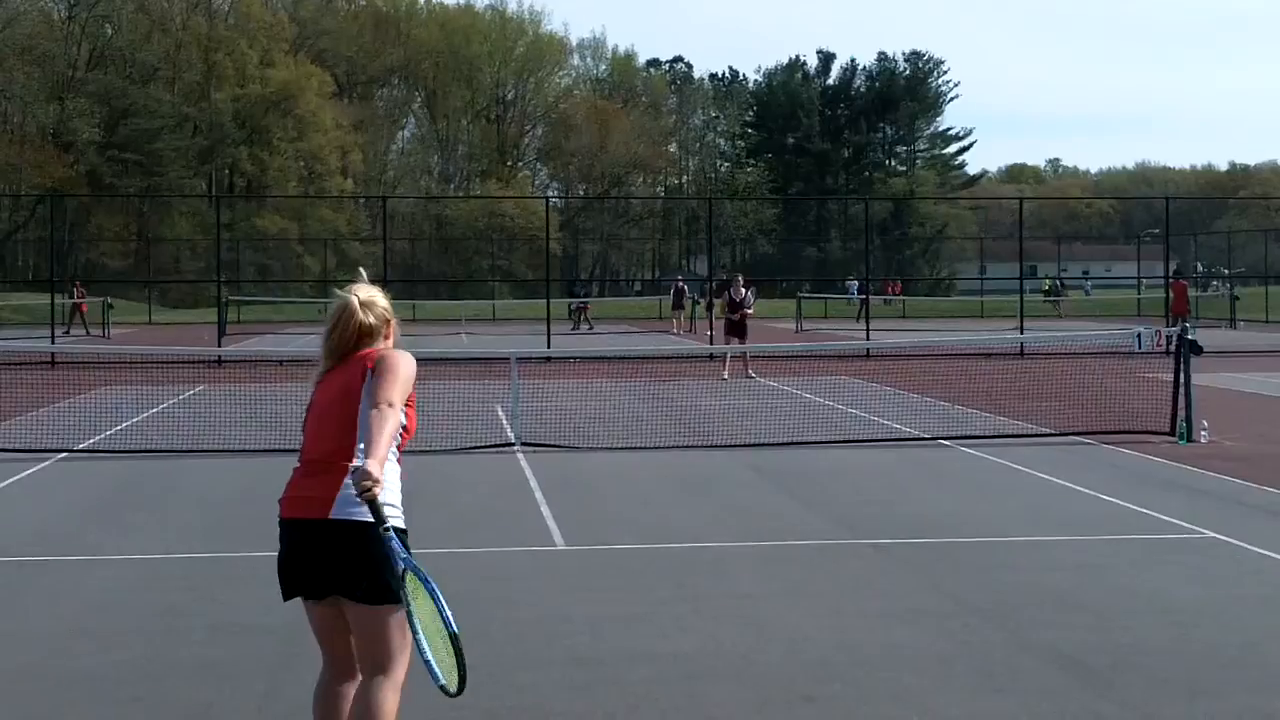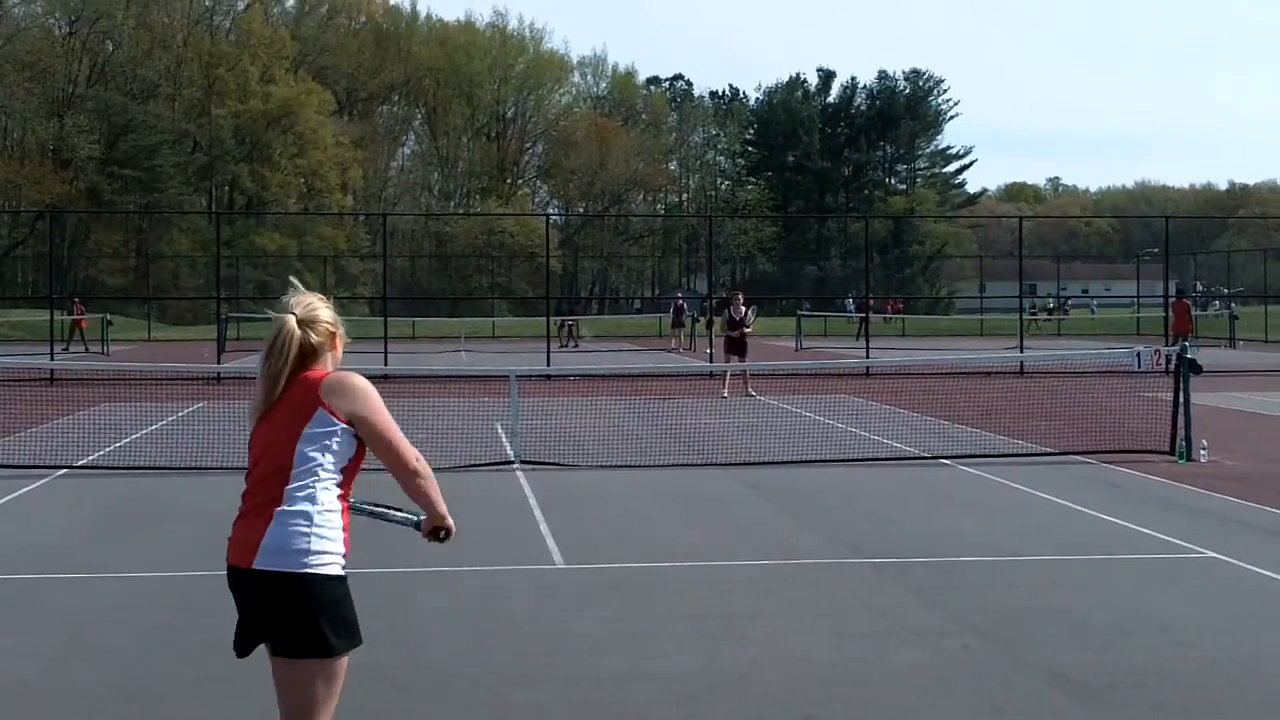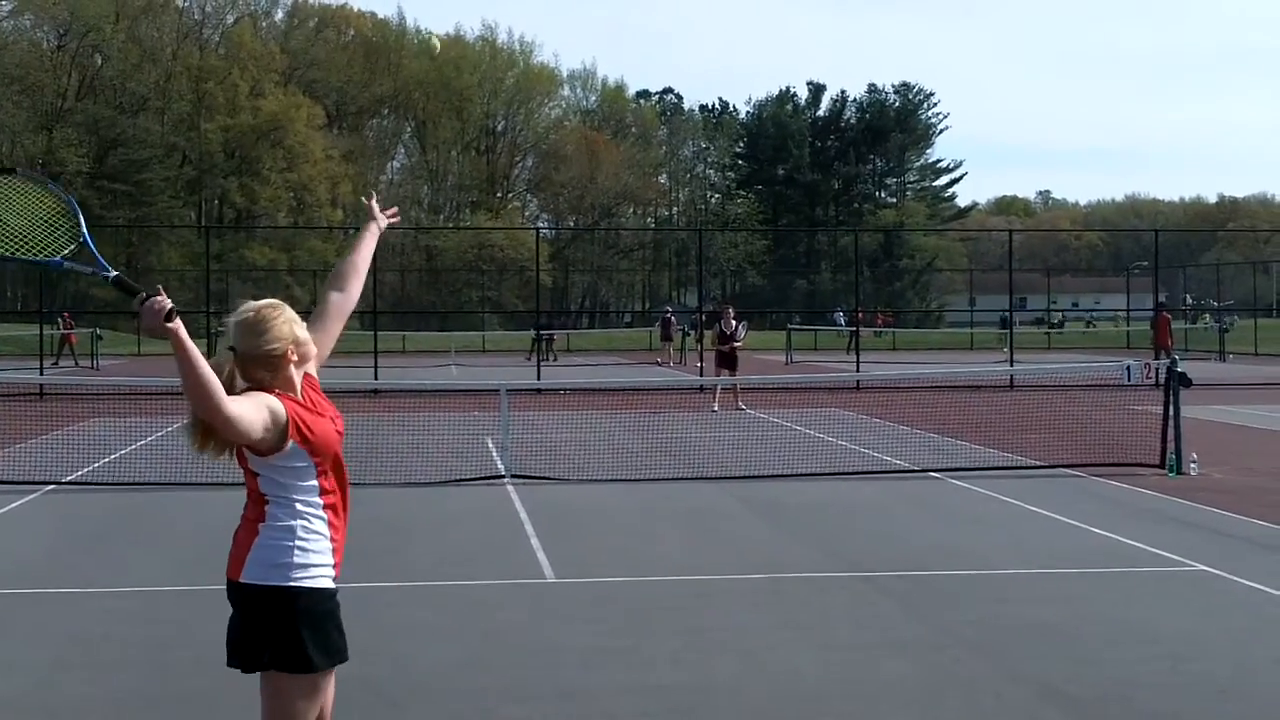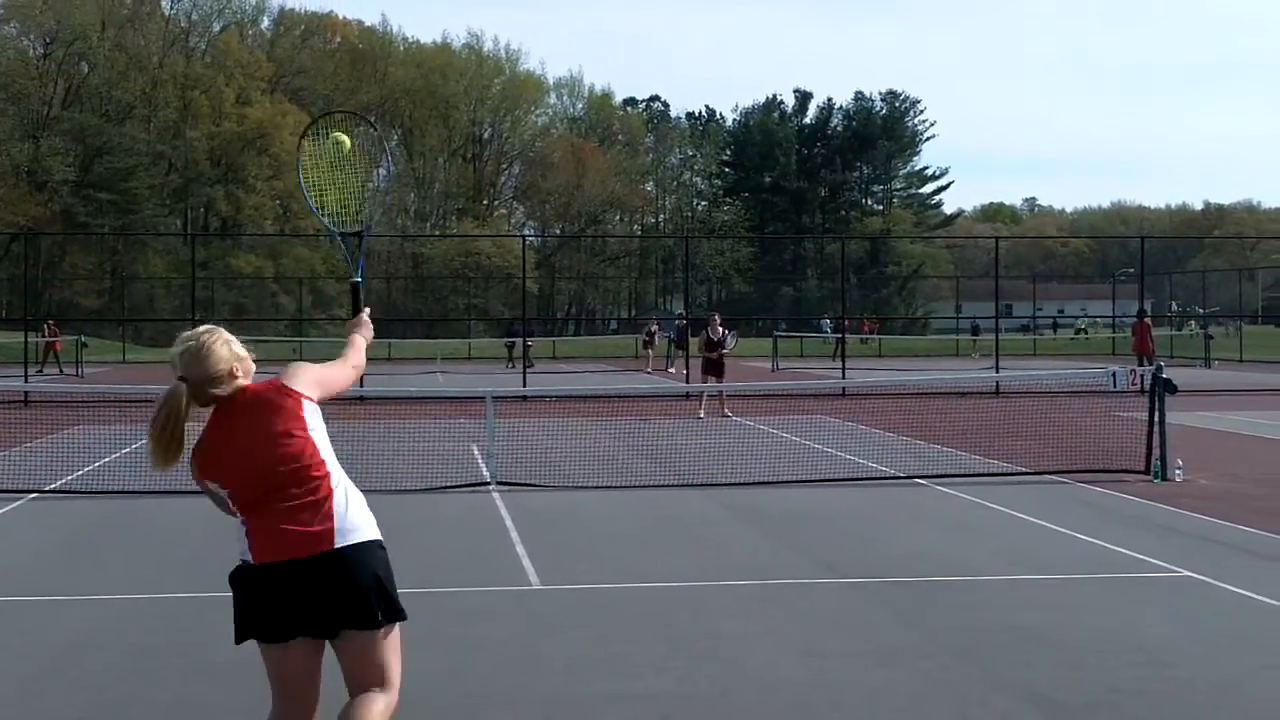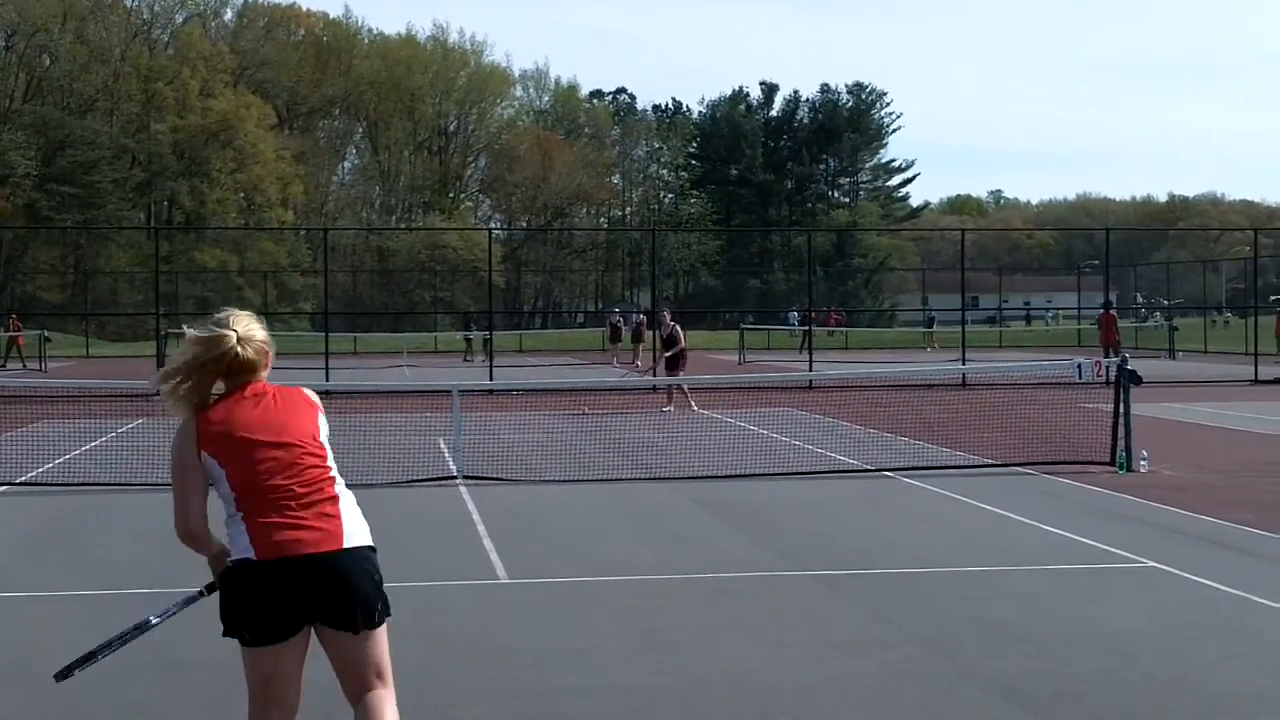
dt=0.7s
person 1, frame 1
left shoulder: (330, 375)
right shoulder: (394, 361)
right elbow: (384, 408)
right wrist: (374, 462)
left hip: (302, 520)
right hip: (360, 522)
left knee: (341, 667)
right knee: (387, 671)
person 1, frame 2
left shoulder: (280, 395)
right shoulder: (344, 387)
right elbow: (408, 465)
right wrist: (440, 513)
left hip: (255, 563)
right hip: (300, 566)
person 1, frame 3
left shoulder: (302, 382)
right shoulder: (268, 411)
left elbow: (340, 294)
right elbow: (222, 416)
left wrist: (372, 229)
right wrist: (176, 336)
left hip: (298, 578)
right hip: (287, 583)
person 1, frame 4
left shoulder: (203, 456)
right shoulder: (286, 389)
right elbow: (350, 365)
right wrist: (359, 333)
left hip: (271, 573)
right hip: (348, 553)
person 1, frame 5
left shoulder: (196, 430)
right shoulder: (307, 400)
left elbow: (191, 528)
left wrist: (217, 554)
left hip: (266, 571)
right hip: (345, 555)
